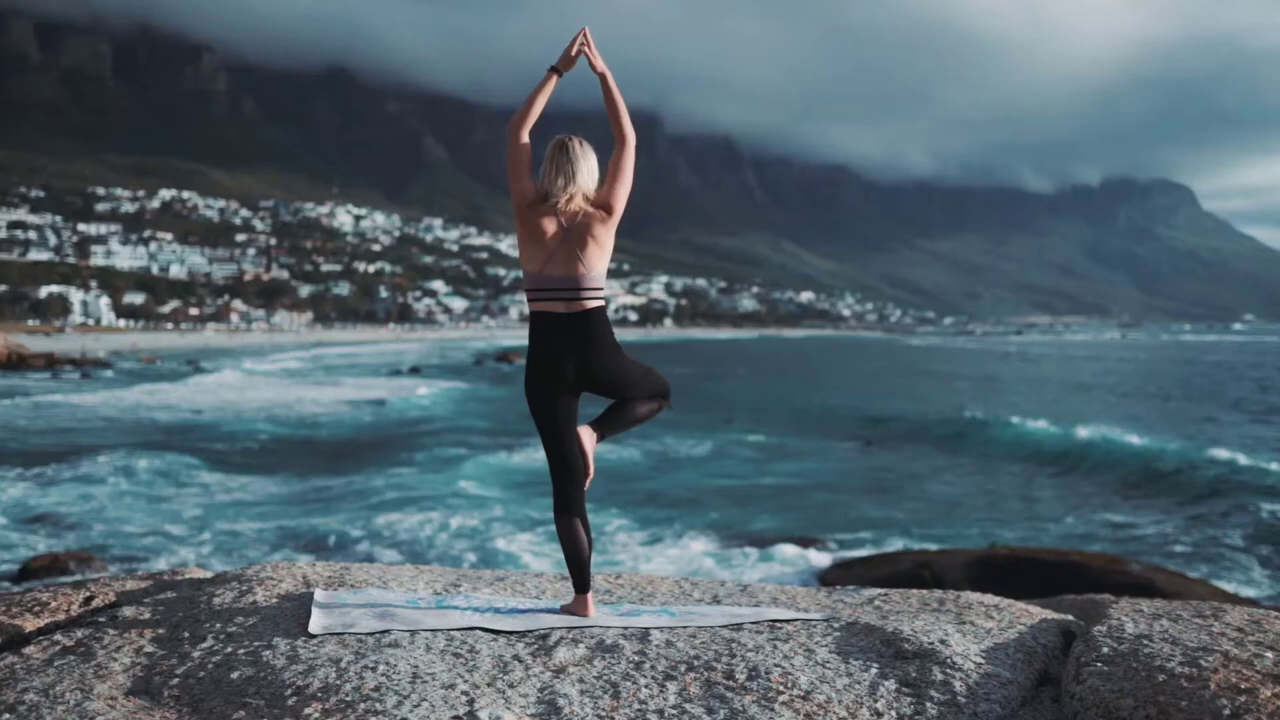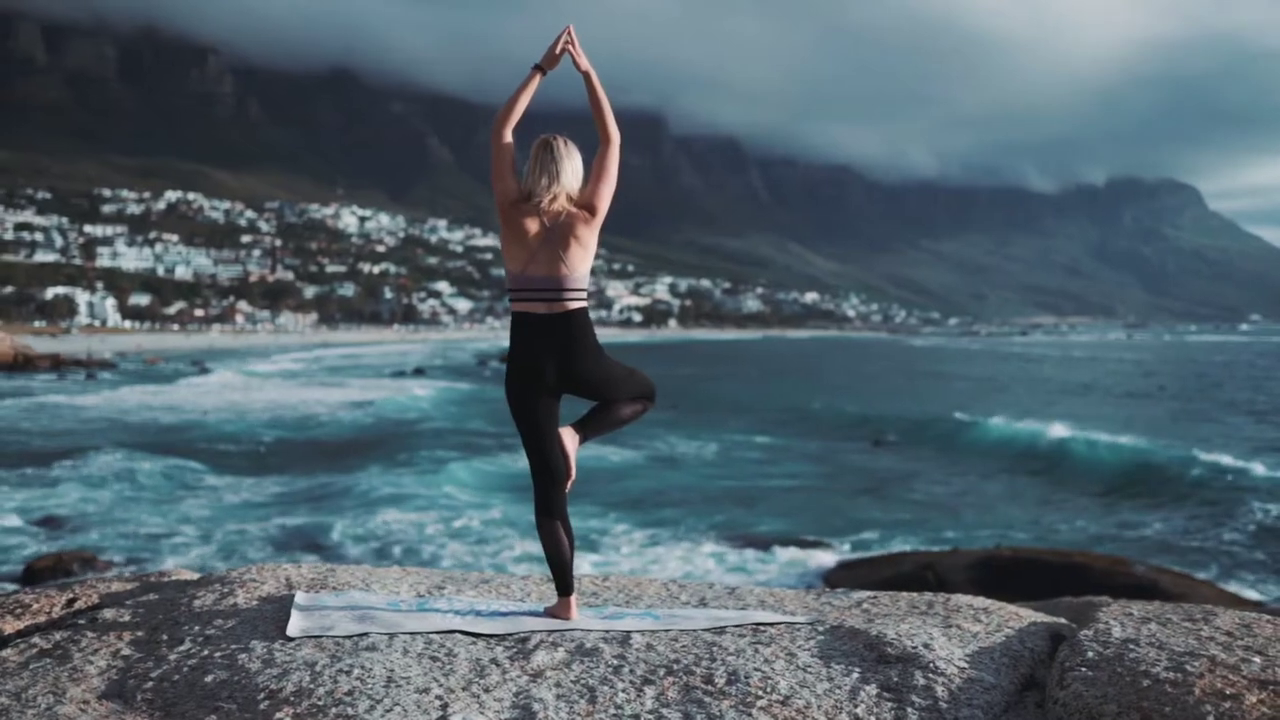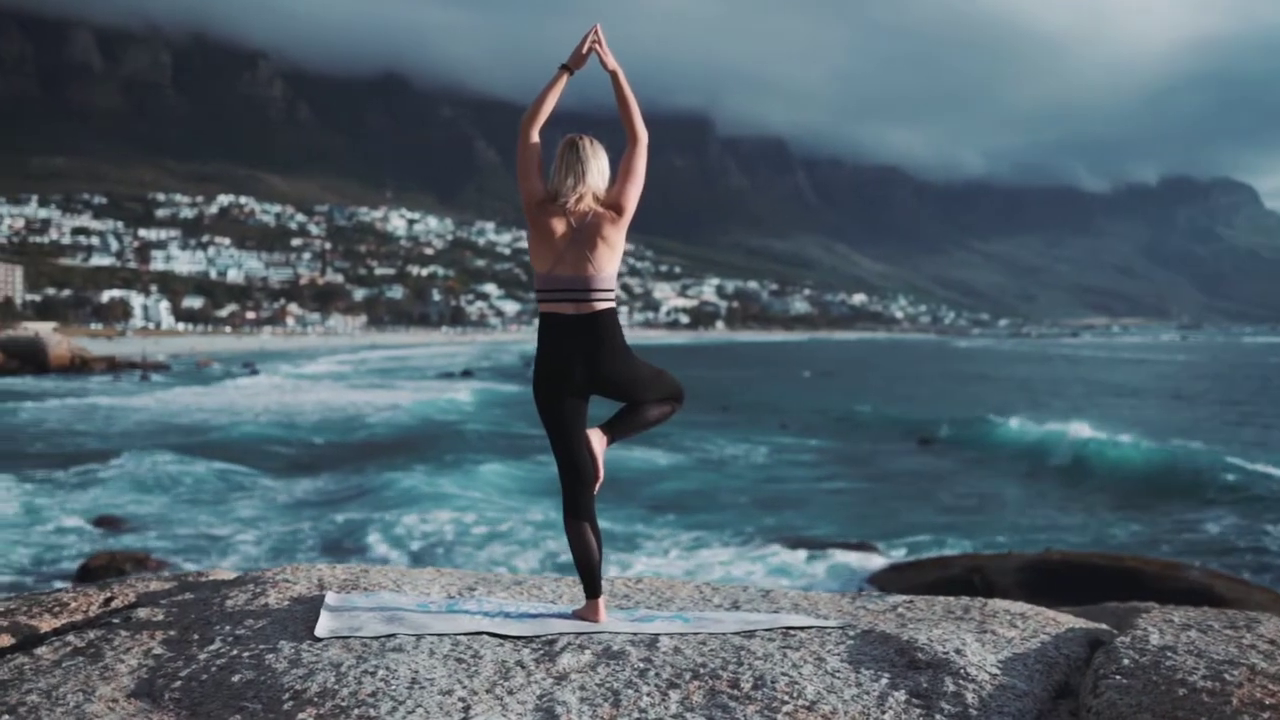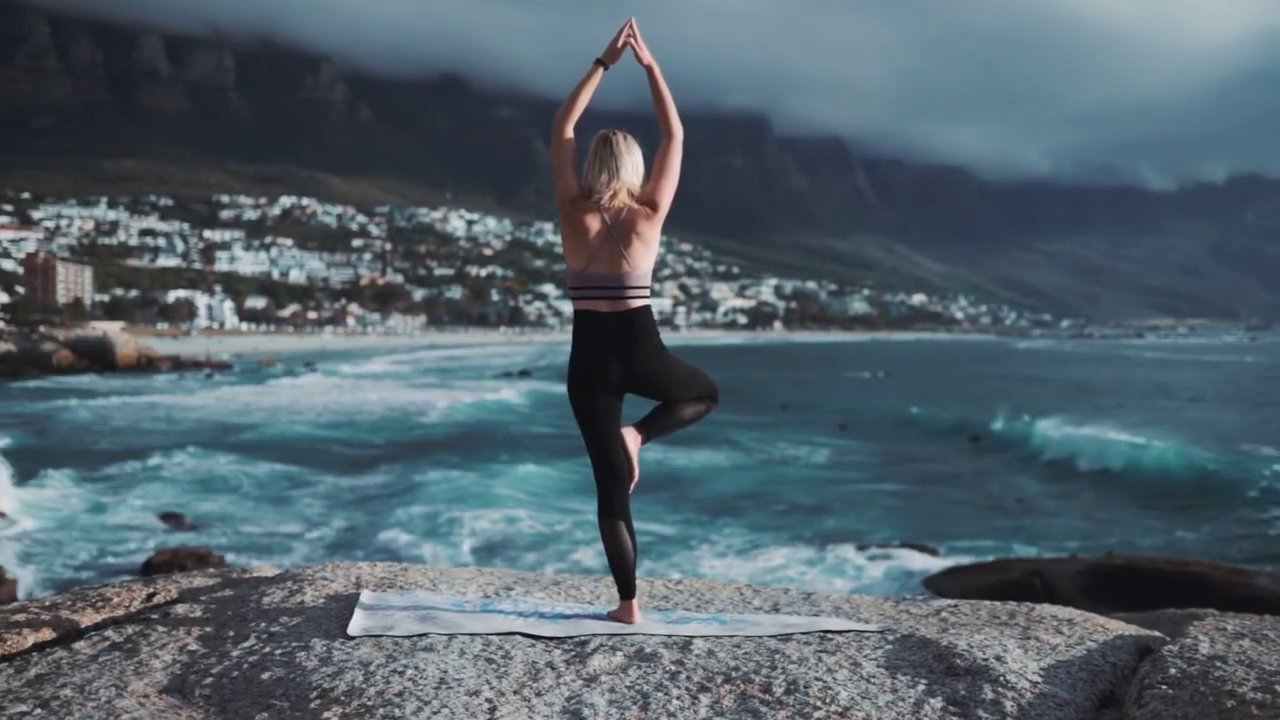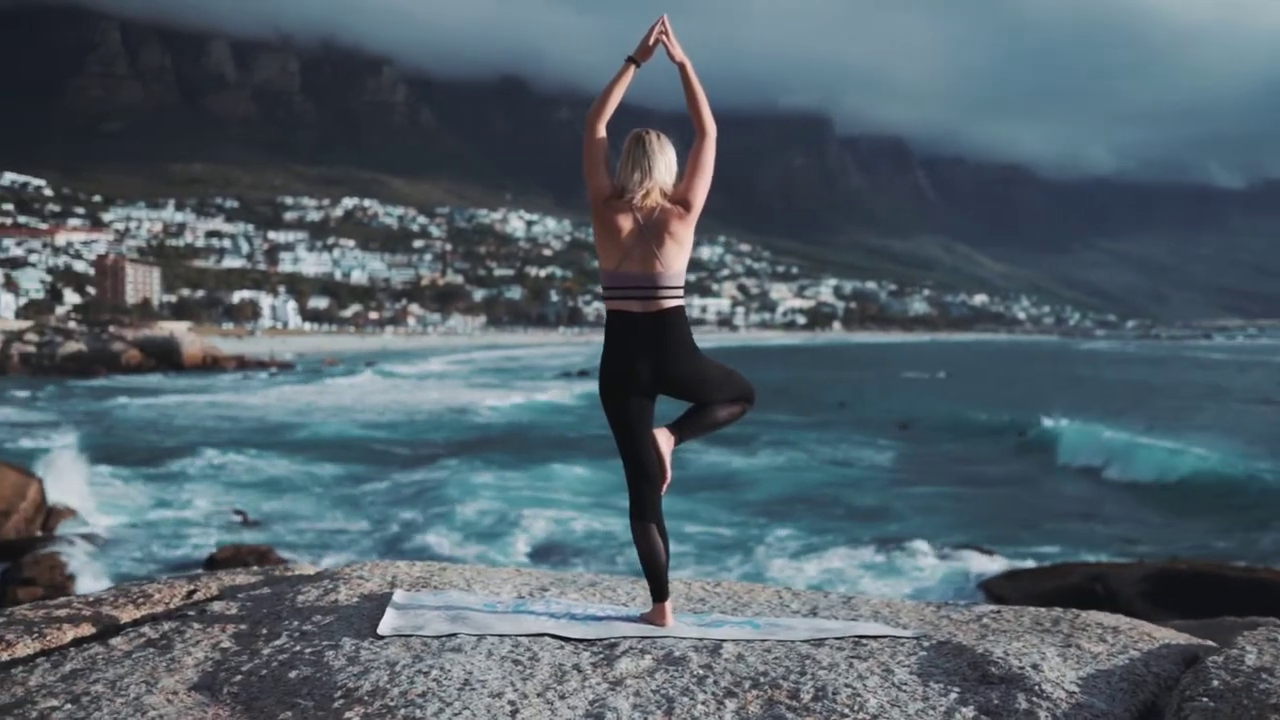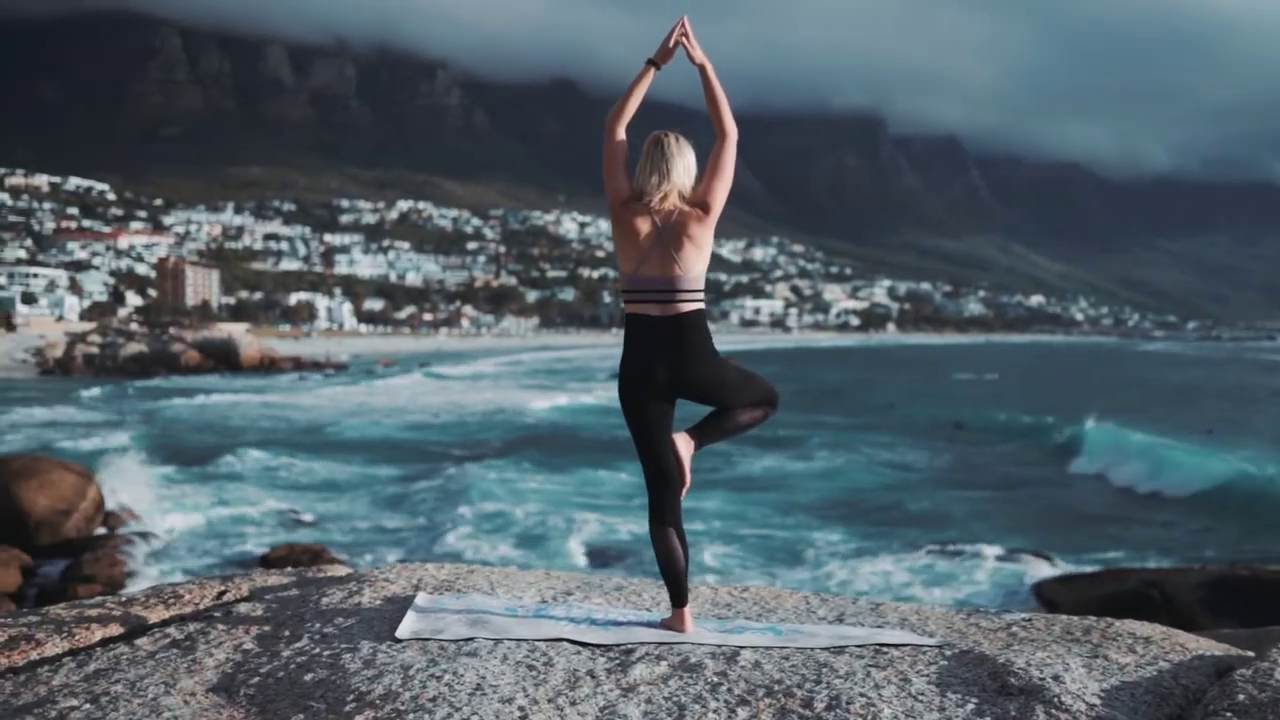
dt=0.7s
person 1, frame 1
left shoulder: (529, 216)
right shoulder: (604, 217)
left elbow: (517, 134)
right elbow: (627, 139)
left wrist: (558, 69)
right wrist: (601, 70)
left hip: (546, 358)
right hip: (596, 353)
left knee: (566, 483)
right knee: (657, 390)
left ankle: (582, 598)
right ankle: (594, 433)
person 1, frame 2
left shoulder: (512, 216)
right shoulder: (587, 218)
left elbow: (501, 132)
right elbow: (611, 139)
left wrist: (542, 68)
right wrist: (584, 69)
left hip: (526, 358)
right hip: (577, 353)
left knee: (547, 485)
right knee: (643, 392)
left ankle: (565, 600)
right ankle: (576, 434)
person 1, frame 3
left shoulder: (539, 216)
right shoulder: (614, 218)
left elbow: (528, 132)
right elbow: (640, 139)
left wrist: (569, 67)
right wrist: (612, 68)
left hip: (555, 360)
right hip: (605, 355)
left knee: (575, 487)
right knee: (671, 393)
left ankle: (594, 603)
right ankle: (604, 436)
person 1, frame 4
left shoulder: (573, 214)
right shoulder: (649, 215)
left elbow: (562, 128)
right elbow: (675, 134)
left wrist: (604, 62)
right wrist: (648, 62)
left hip: (589, 359)
right hip: (641, 353)
left knee: (611, 487)
right knee: (706, 392)
left ankle: (628, 605)
right ankle: (639, 435)
person 1, frame 5
left shoulder: (605, 213)
right shoulder: (682, 215)
left elbow: (594, 127)
right elbow: (708, 132)
left wrist: (635, 60)
right wrist: (681, 60)
left hip: (621, 359)
right hip: (673, 353)
left knee: (642, 490)
right knee: (741, 394)
left ankle: (661, 608)
right ankle: (672, 436)
person 1, frame 6
left shoulder: (625, 216)
right shoulder: (701, 218)
left elbow: (614, 130)
right elbow: (728, 134)
left wrist: (655, 63)
right wrist: (701, 62)
left hip: (640, 362)
right hip: (692, 357)
left knee: (662, 493)
right knee: (764, 398)
left ankle: (680, 613)
right ankle: (692, 440)
